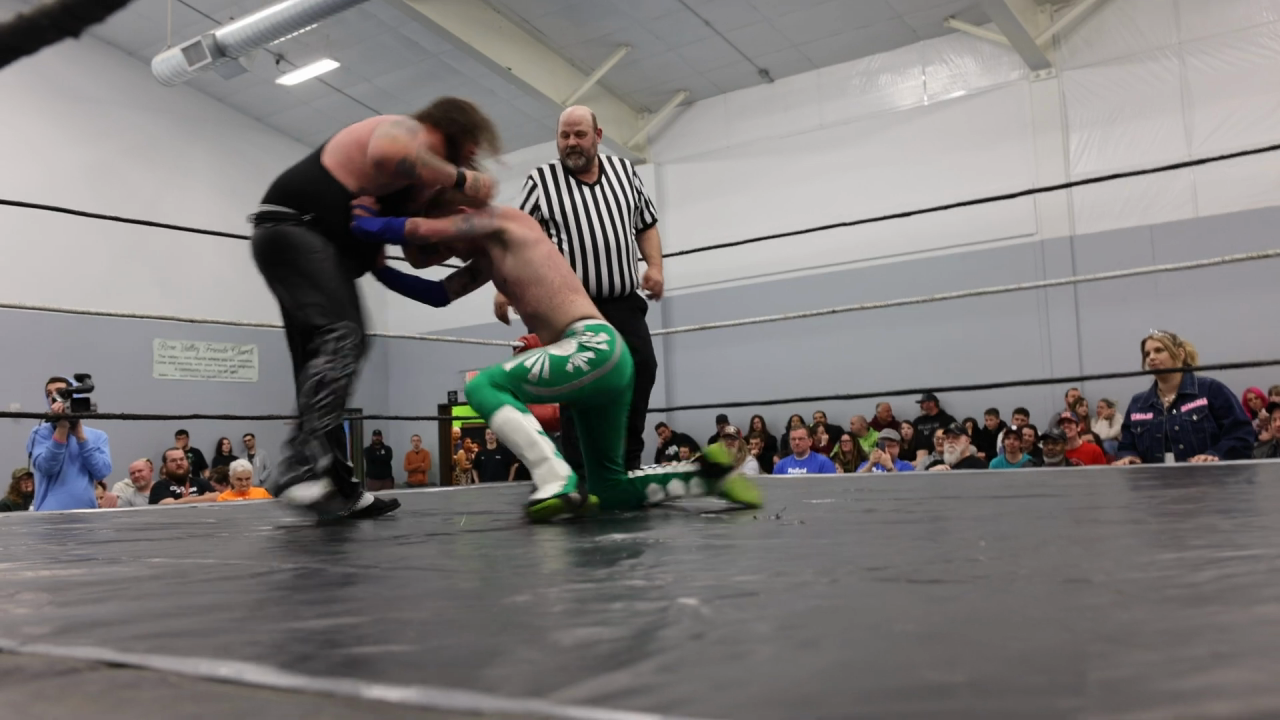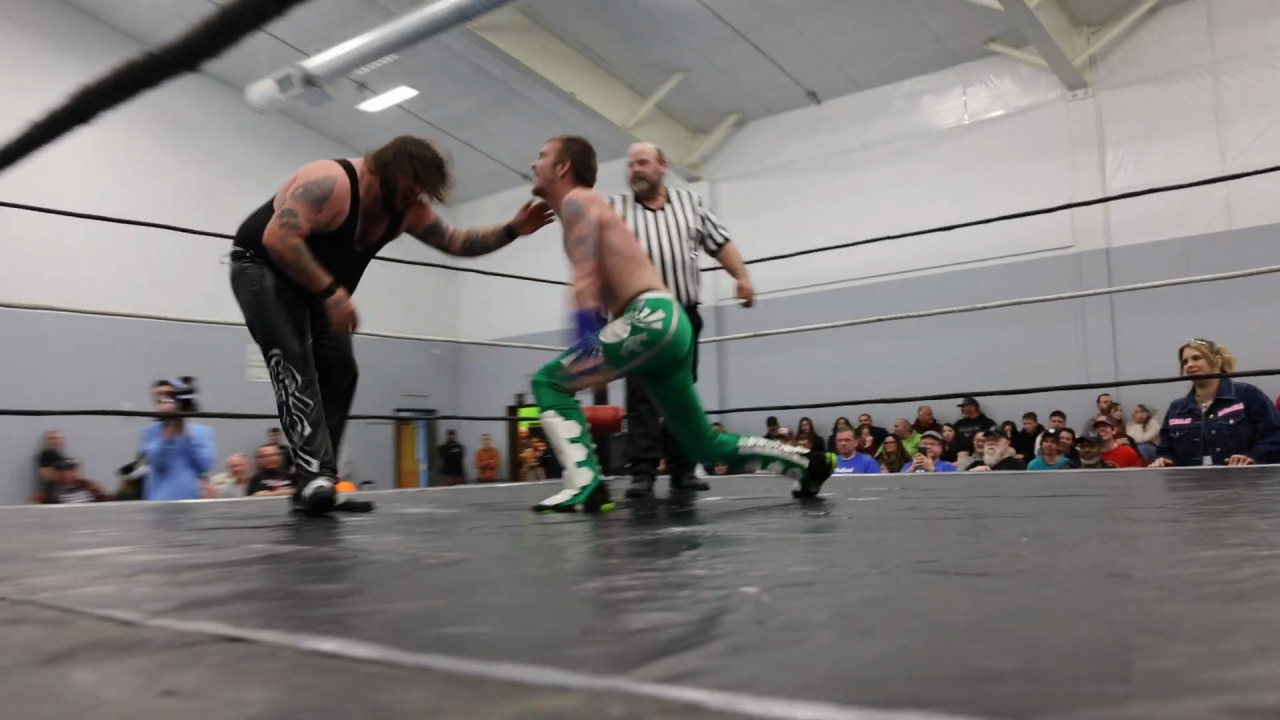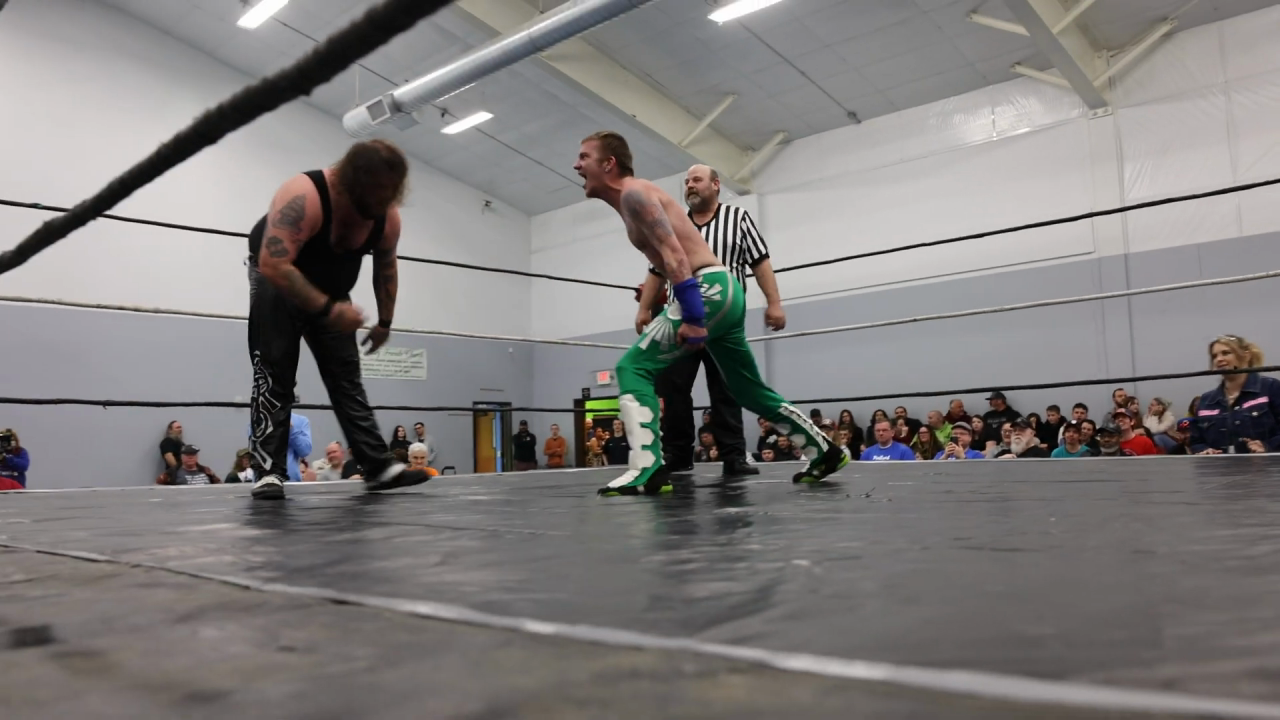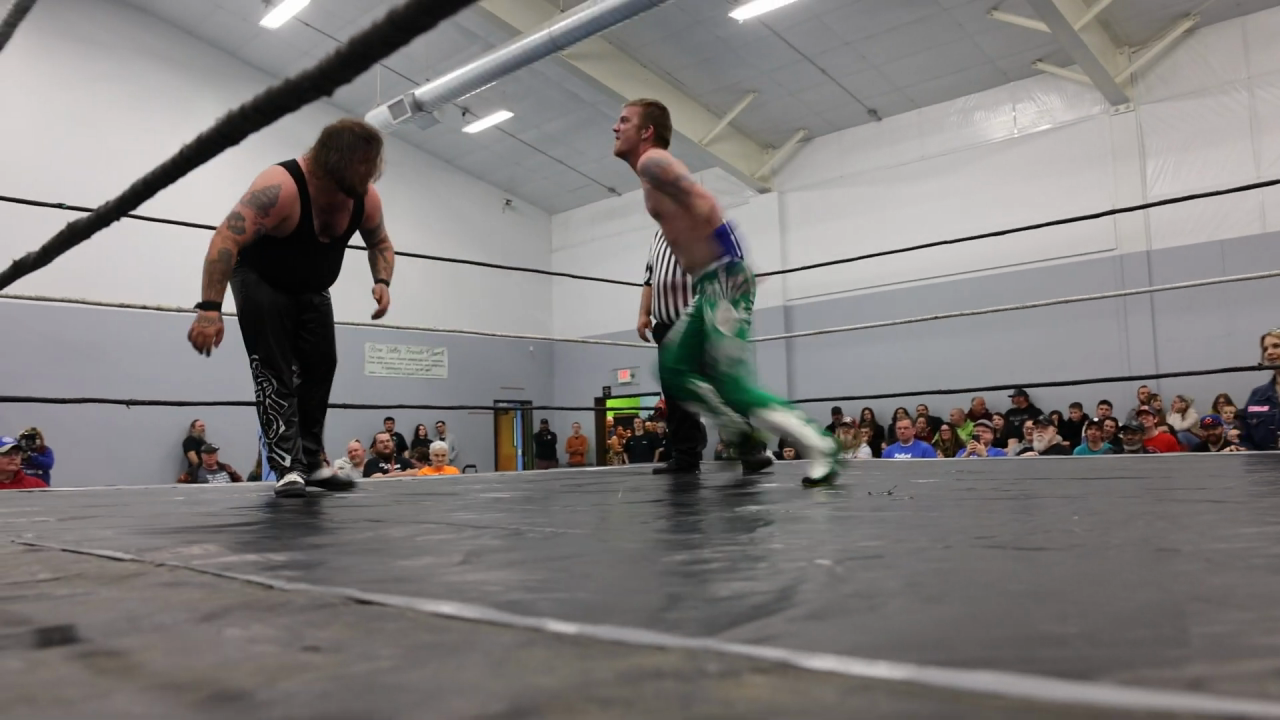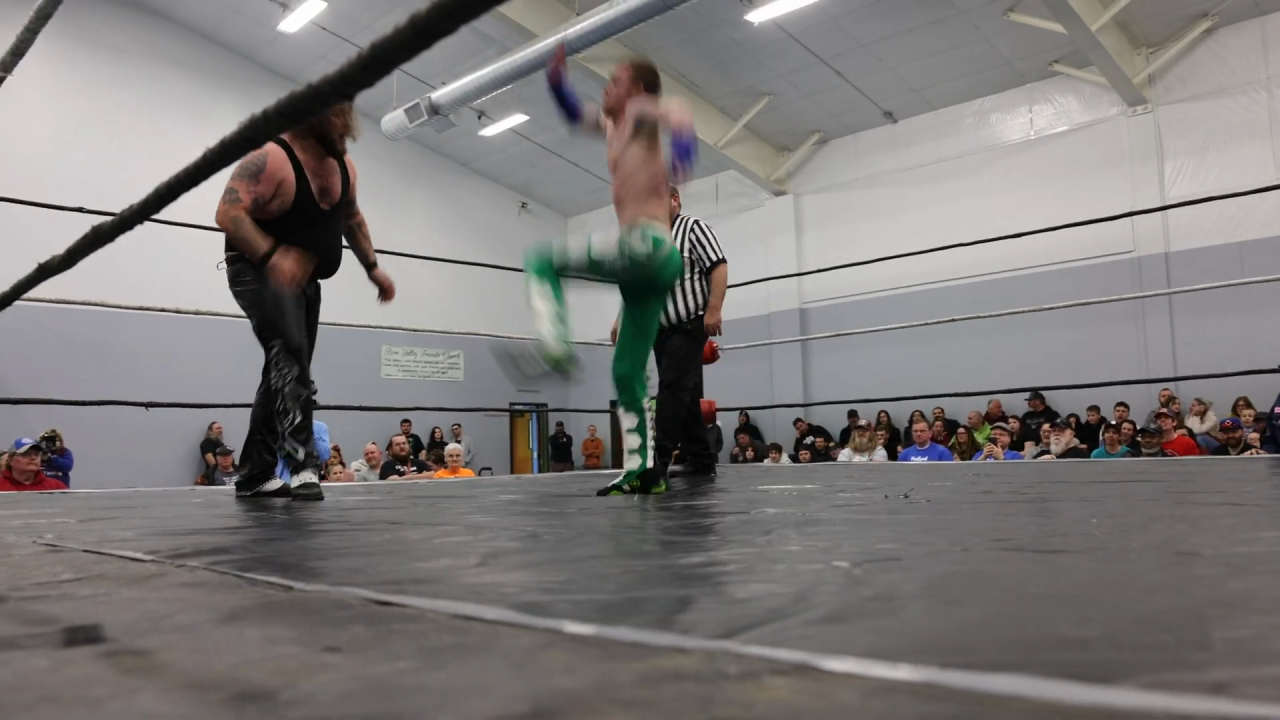
dt=0.4s
person 1, frame 1
left shoulder: (495, 219)
right shoulder: (490, 255)
left elbow: (421, 229)
right elbow: (439, 293)
left wrist: (360, 225)
left hip: (593, 347)
right hip: (600, 354)
left knee: (482, 388)
right knee: (614, 487)
left ankle: (559, 482)
right ankle: (709, 472)
person 1, frame 2
left shoulder: (575, 202)
right shoulder: (584, 209)
left elbow: (584, 280)
right elbow: (595, 293)
left wrist: (586, 352)
right wrist: (588, 349)
left hip: (651, 320)
right hip: (665, 325)
left knee: (548, 382)
right knee: (703, 445)
left ankle: (584, 486)
right ankle: (805, 462)
person 1, frame 3
left shoulder: (634, 193)
right shoulder: (631, 203)
left elbow: (673, 253)
left wrist: (691, 317)
right wrist: (693, 313)
left hip: (709, 288)
right hip: (723, 291)
left knee: (633, 367)
right knee: (749, 391)
left ankle: (646, 469)
right ankle: (823, 450)
person 1, frame 4
left shoulder: (652, 162)
right shoulder: (657, 173)
left elbow: (704, 202)
left wrist: (731, 260)
left hip: (724, 280)
right hip: (709, 284)
left knee: (735, 385)
right knee: (672, 369)
left ankle: (819, 450)
right ankle: (741, 435)
person 1, frame 5
left shoulder: (640, 110)
right shoulder: (613, 124)
left elbow: (678, 113)
right elbow: (577, 115)
left wrist: (682, 151)
right wrist: (557, 78)
left hip: (644, 246)
right hip: (658, 260)
left knee: (541, 263)
right knee: (627, 372)
left ankle: (554, 347)
right ankle: (641, 469)
person 2, frame 1
left shoulder: (424, 177)
right shoulder: (404, 133)
right elbow: (389, 155)
right wrist: (461, 181)
left hip: (320, 242)
right hip: (294, 230)
left knee: (323, 357)
right knee: (338, 339)
right ankle: (301, 473)
person 2, frame 2
left shoulder: (407, 208)
right shoulder: (332, 182)
left elbow: (457, 242)
right elbow: (277, 239)
left wrist: (512, 230)
right wrist: (330, 291)
left hip: (318, 288)
right hip: (263, 268)
left knee: (339, 374)
right knee: (292, 361)
left ankle: (314, 487)
right ankle: (315, 475)
person 2, frame 3
left shoulder: (386, 217)
right shoulder: (303, 196)
left elbow: (386, 268)
right elbow: (273, 265)
left wrist: (384, 322)
right wrist: (327, 309)
left hip: (329, 295)
right hip: (276, 280)
left knee: (345, 372)
right knee: (274, 365)
left ankle: (379, 466)
right ankle: (268, 470)
person 2, frame 4
left shoulder: (365, 197)
right shoulder: (281, 186)
left elbow: (381, 244)
right elbow: (226, 239)
left wrist: (382, 281)
right wrist: (209, 309)
left hip: (312, 291)
right hip: (260, 282)
left knee: (320, 368)
right knee: (275, 373)
left ankle: (310, 461)
right ankle: (288, 468)
person 2, frame 5
left shoulder: (342, 166)
right shoulder: (270, 158)
left elbow: (351, 218)
right elbow: (228, 213)
left wrist: (373, 267)
right wrist: (271, 254)
left hip: (304, 280)
right hip: (262, 276)
left knee: (286, 374)
right knee: (289, 354)
left ankle: (255, 475)
right ankle: (301, 465)
person 3, frame 1
left shoulder: (624, 172)
right shoulder: (541, 181)
left elbow: (646, 225)
left wrist: (654, 265)
right wrist: (503, 289)
left hip: (623, 302)
left knee: (640, 373)
person 3, frame 2
left shoulder: (690, 203)
right shoulder: (615, 208)
left elbow: (720, 244)
left wrist: (742, 277)
left hip: (683, 314)
right knee: (641, 391)
left ankle: (682, 470)
right ankle: (642, 472)
person 3, frame 3
left shoulder: (737, 217)
left elbow: (760, 262)
right elbow: (656, 272)
left wrist: (773, 303)
right wrist: (644, 309)
left knee: (725, 389)
right knee: (672, 385)
left ankle: (734, 457)
right ankle: (677, 457)
person 3, frame 4
left shoulder: (713, 225)
right shoulder: (662, 236)
left elbow: (735, 267)
right elbow: (652, 282)
left wrist: (737, 304)
right wrist: (643, 314)
left hip: (705, 322)
right hip: (669, 328)
left knee: (722, 383)
right knee: (676, 392)
left ankle: (749, 449)
right ankle: (686, 455)
person 3, frame 5
left shoulder: (692, 228)
right shoulder: (646, 240)
left elbow: (717, 267)
right elbow: (635, 285)
left wrist: (713, 310)
right wrist: (621, 319)
left hip: (687, 326)
right hip: (661, 329)
left knee: (675, 389)
right knee: (682, 394)
left ankle: (660, 458)
right ankle: (701, 460)
